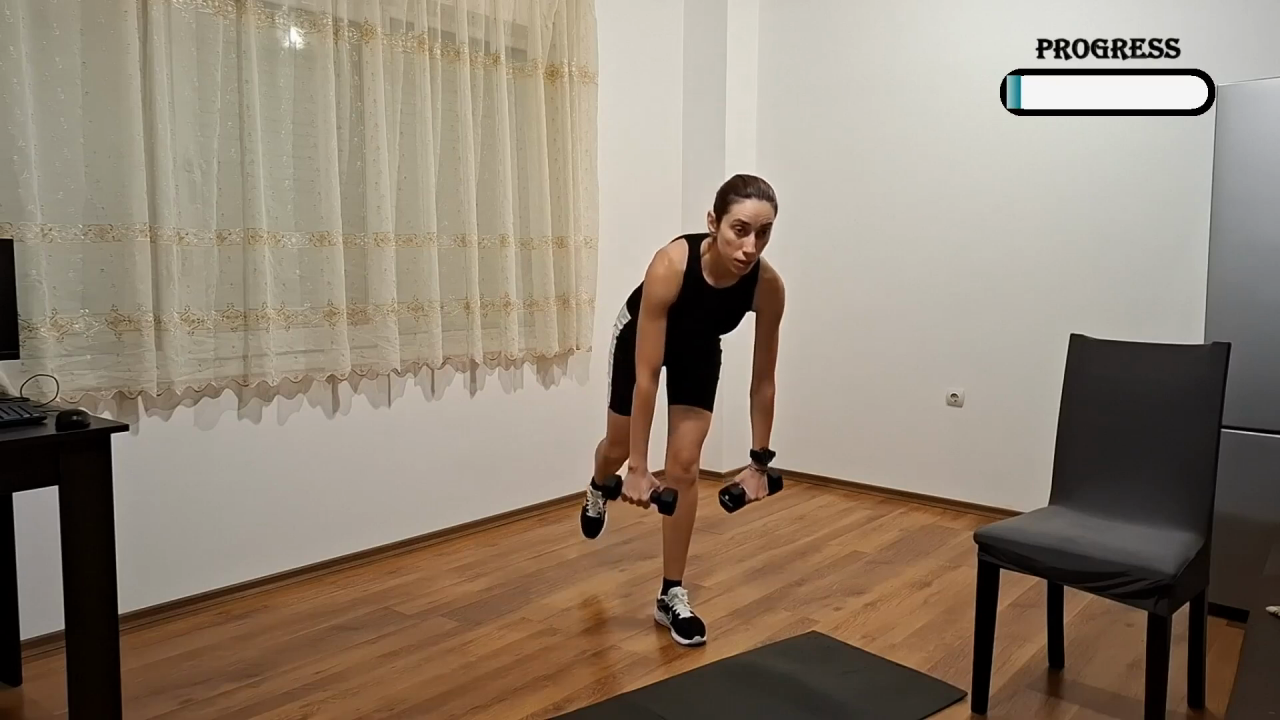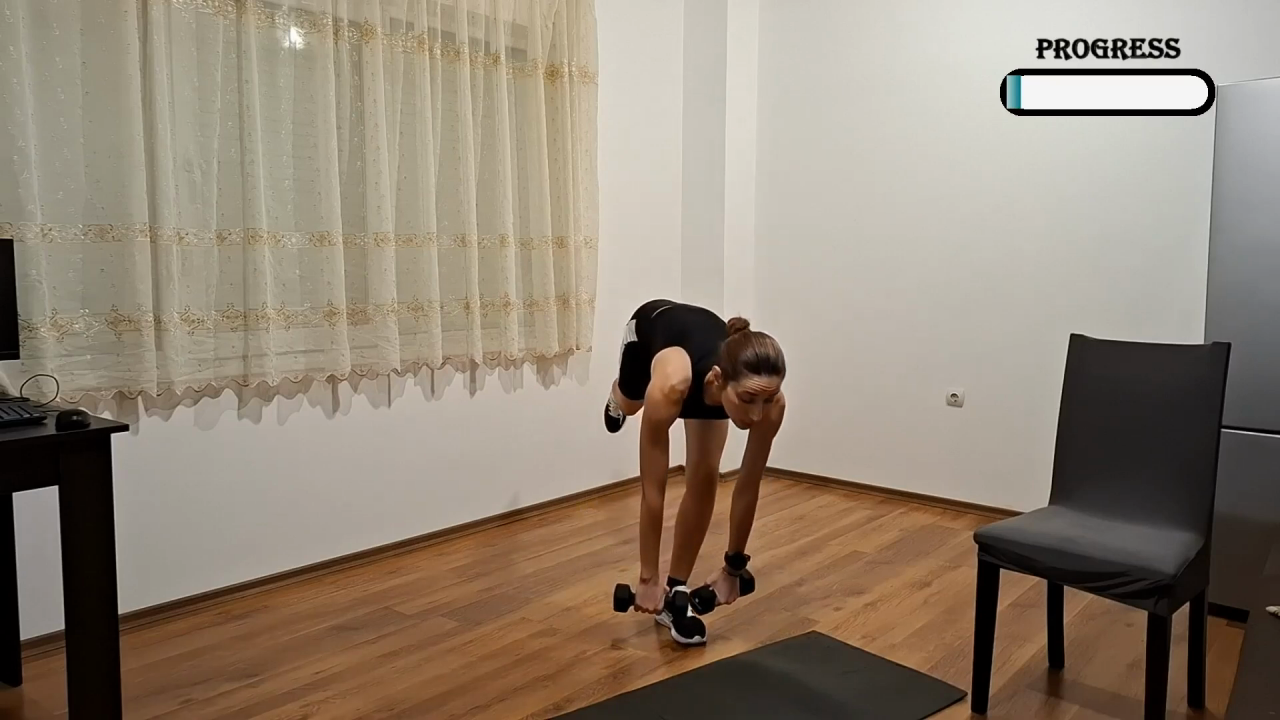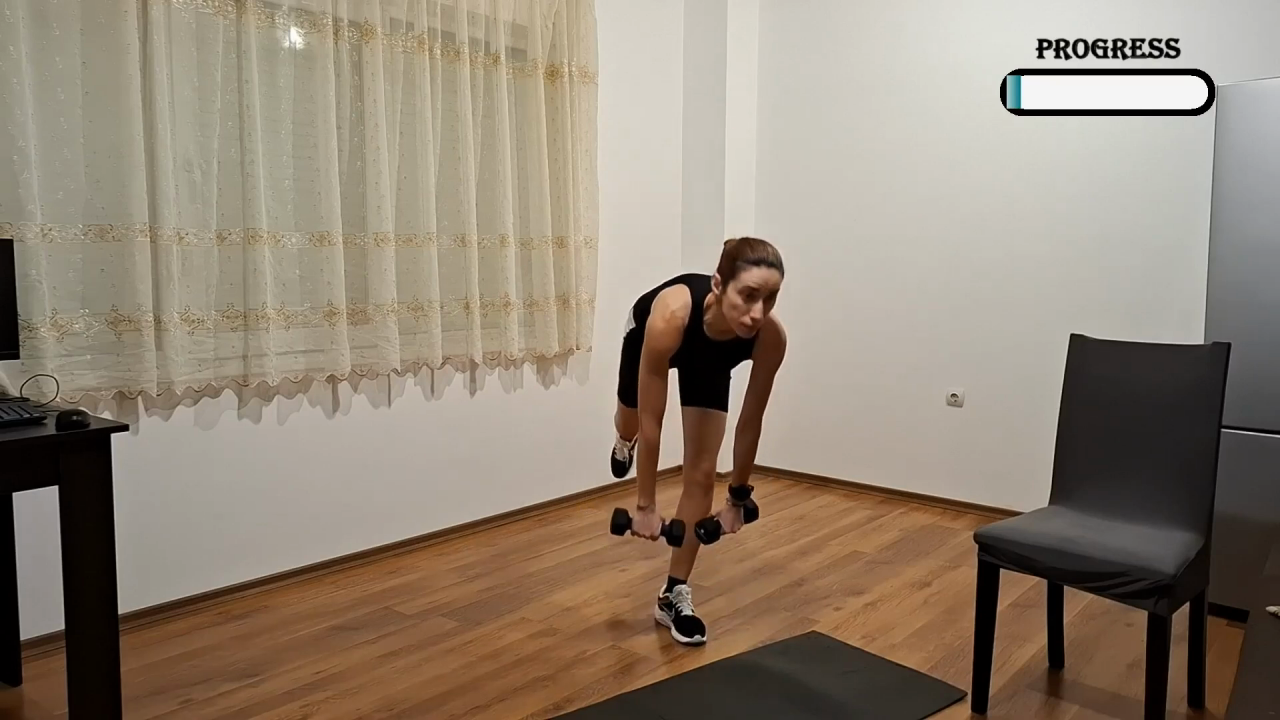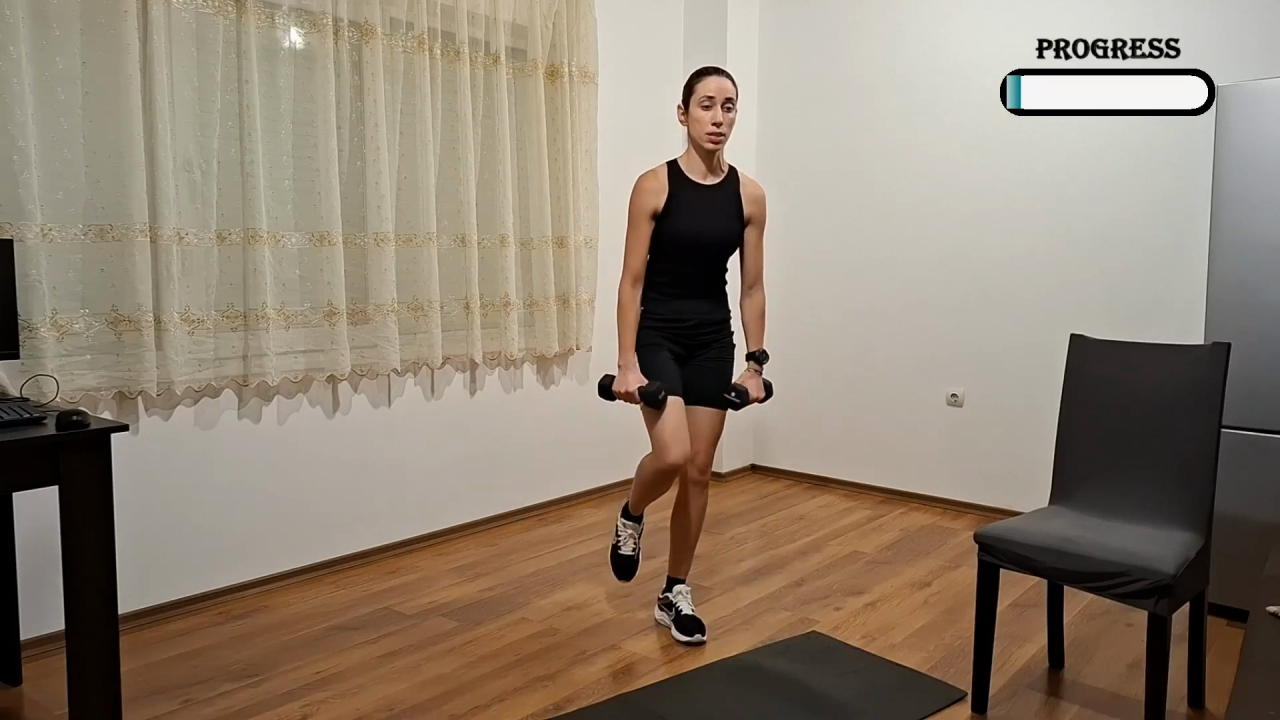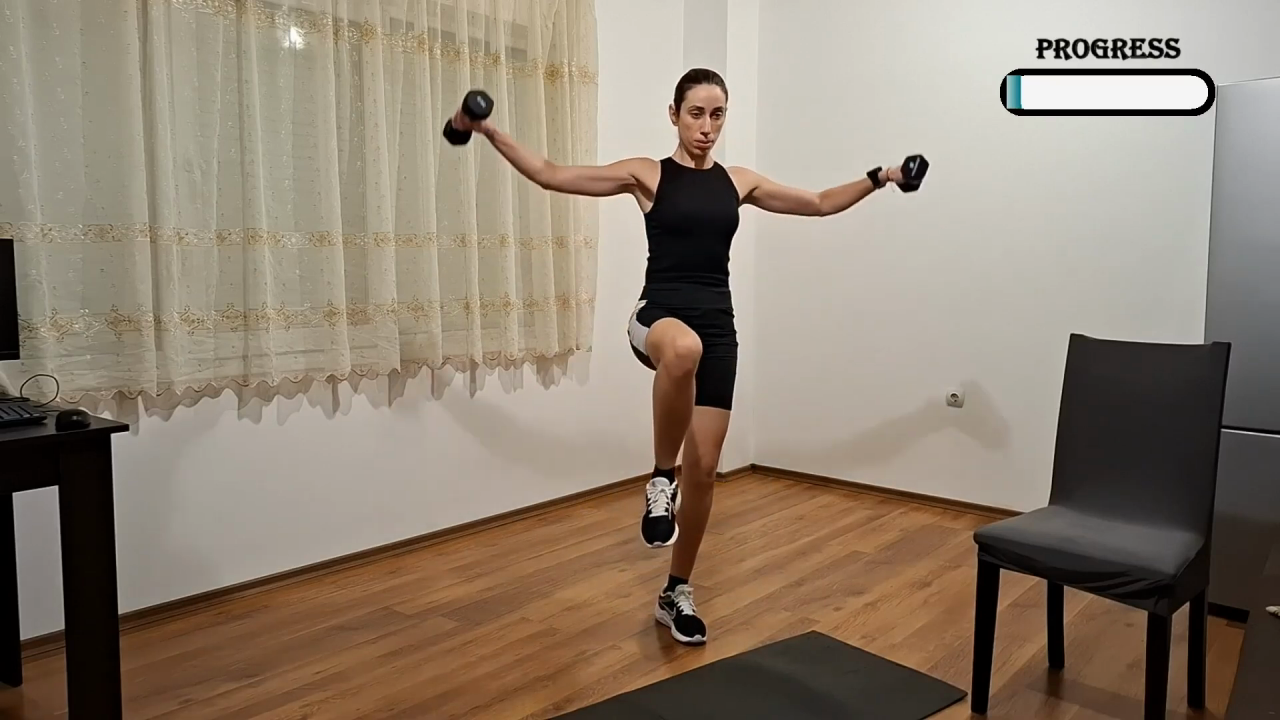
dt=1s
person 1, frame 1
left shoulder: (768, 285)
right shoulder: (671, 264)
left elbow: (764, 380)
right elbow: (647, 376)
left wrist: (760, 460)
right wrist: (637, 467)
left hip: (699, 350)
right hip: (640, 334)
left knee: (684, 466)
right knee: (620, 443)
left ankle: (671, 595)
right ankle: (598, 488)
person 1, frame 2
left shoulder: (769, 400)
right shoulder: (671, 385)
left elbow: (747, 488)
right elbow: (653, 492)
left wrist: (733, 567)
right wrist: (648, 579)
left hip: (705, 329)
right hip: (651, 325)
left knee: (704, 477)
right knee: (629, 404)
left ankle: (677, 591)
right ankle: (618, 401)
person 1, frame 3
left shoulder: (771, 337)
right shoulder: (670, 315)
left elbow: (751, 420)
right elbow: (652, 423)
left wrist: (737, 495)
right wrist: (645, 505)
left hip: (710, 364)
right hip: (648, 338)
left knee: (701, 474)
right knee: (630, 424)
left ankle: (675, 595)
right ankle: (625, 442)
person 1, frame 4
left shoulder: (748, 194)
right shoulder: (654, 185)
left elbow: (752, 286)
right elbow: (631, 281)
left wrist: (755, 360)
right wrist: (626, 364)
left hip: (713, 336)
right hip: (658, 331)
left knee: (698, 470)
right knee: (672, 454)
left ankle: (675, 594)
right ankle: (631, 514)
person 1, frame 5
left shoulder: (738, 181)
right shoulder: (648, 174)
left elbow: (819, 203)
right elbow: (551, 176)
left wrist: (879, 178)
right wrist: (487, 131)
left hip: (718, 327)
right hip: (658, 320)
left knee: (704, 468)
right knee: (683, 345)
left ankle: (677, 594)
right ankle: (660, 477)
